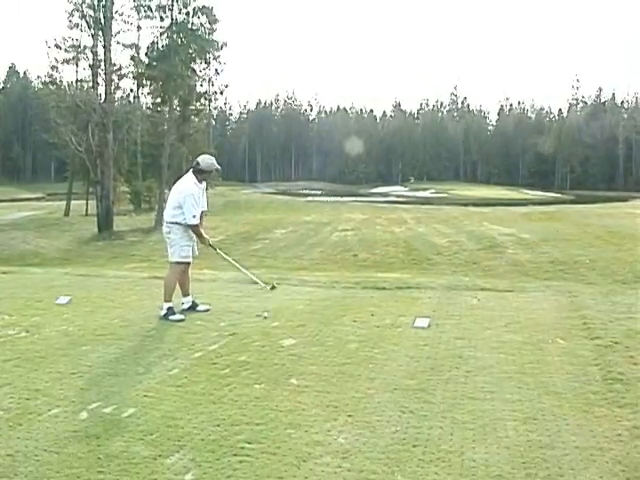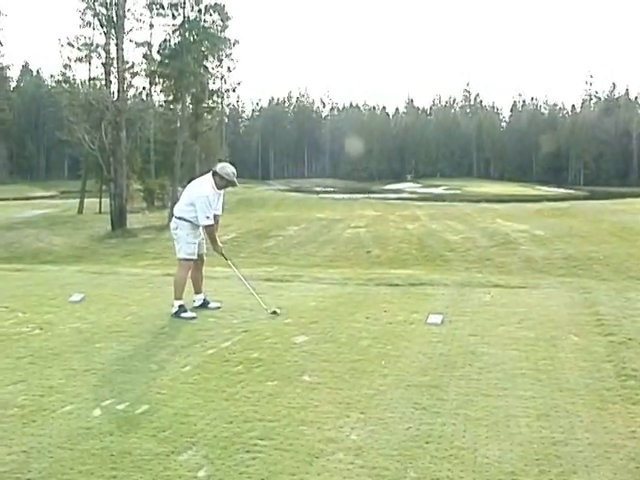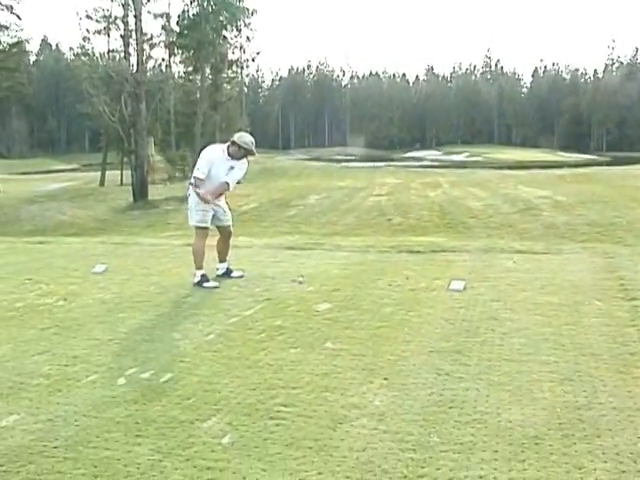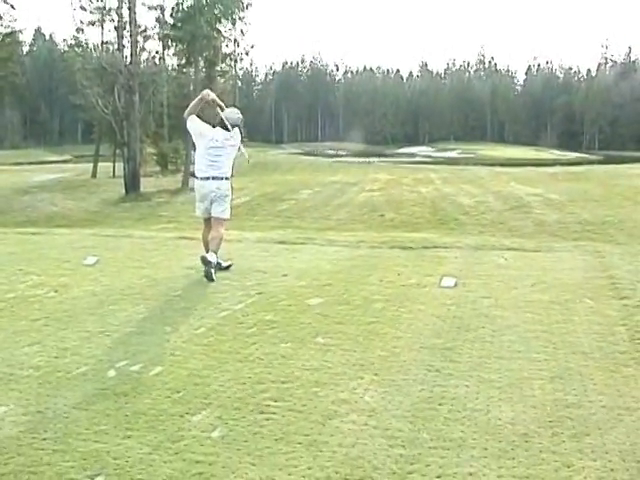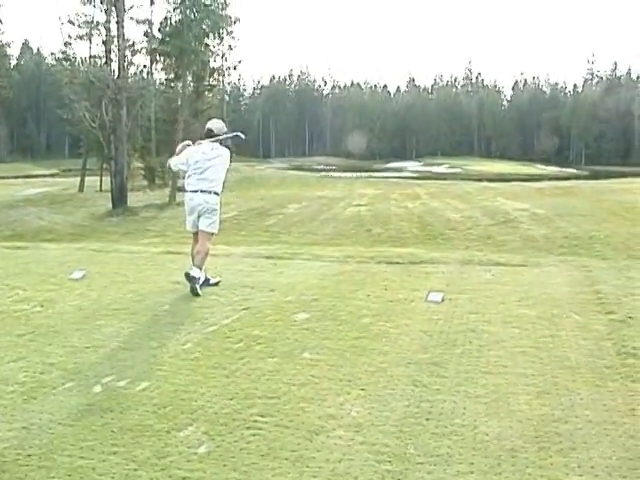
dt=1s
person 1, frame 1
left shoulder: (199, 182)
right shoulder: (189, 189)
left elbow: (201, 209)
right elbow: (192, 220)
left wrist: (202, 232)
right wrist: (202, 237)
left hip: (186, 228)
right hip: (177, 229)
left knee: (185, 266)
right knee: (176, 267)
left ankle: (188, 302)
right ankle: (166, 308)
person 1, frame 2
left shoulder: (217, 186)
right shoulder: (204, 191)
left elbow: (216, 214)
right elbow: (207, 222)
left wrist: (216, 238)
right wrist: (215, 243)
left hip: (195, 225)
right hip: (183, 225)
left knee: (199, 262)
right knee: (185, 265)
left ankle: (199, 299)
right ankle: (177, 306)
person 1, frame 3
left shoulder: (242, 164)
right shoulder: (212, 151)
left elbow: (227, 184)
right elbow: (198, 176)
left wrist: (211, 195)
right wrist: (200, 193)
left hip: (217, 198)
right hip: (198, 195)
left knee: (227, 233)
right knee: (201, 235)
left ankle: (222, 267)
right ankle: (199, 276)
person 1, frame 4
left shoulder: (206, 133)
right shoulder: (235, 136)
left elbow: (187, 115)
right elbow: (231, 120)
left wrist: (202, 98)
right wrist: (217, 100)
left hip: (202, 183)
right hip: (221, 184)
left knee: (207, 224)
right knee: (218, 226)
left ankle: (213, 260)
right ankle: (211, 258)
person 1, frame 5
left shoulder: (192, 151)
right shoulder: (225, 154)
left elbow: (172, 166)
left wrist: (179, 152)
left hip: (191, 197)
right hip: (210, 199)
left knee: (196, 238)
right knee: (204, 239)
left ankle: (200, 276)
right ankle: (195, 273)
